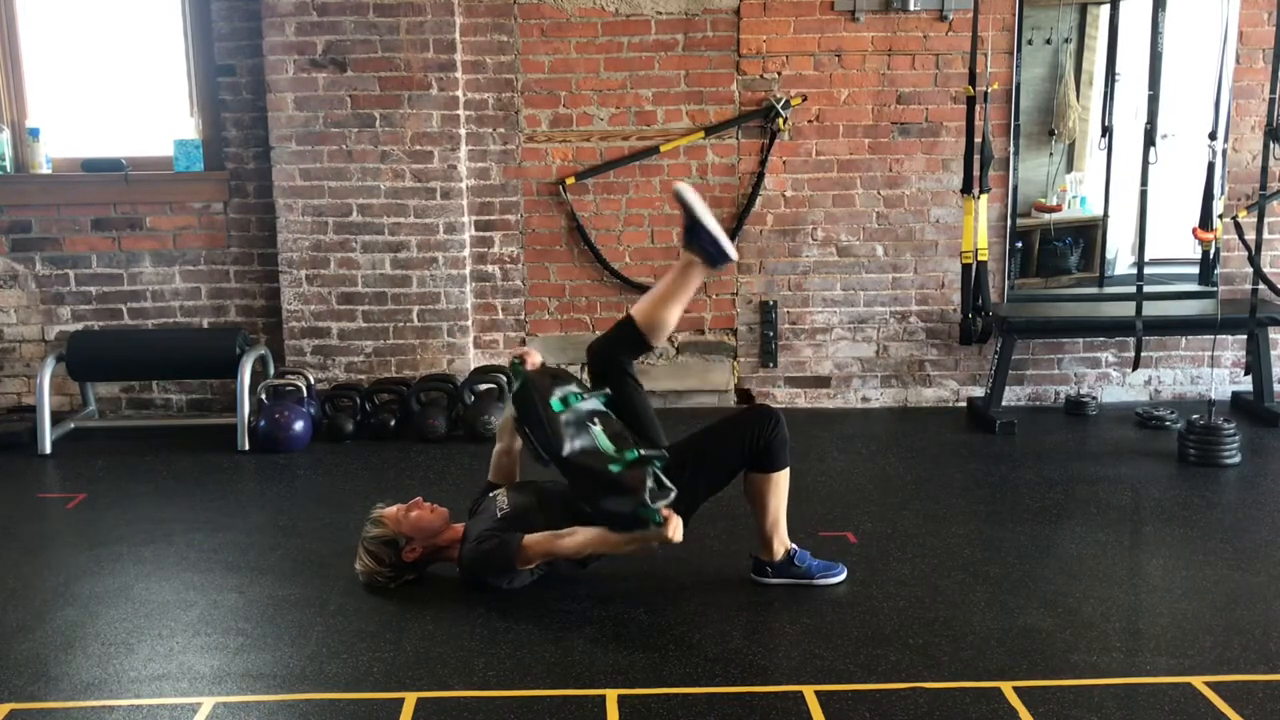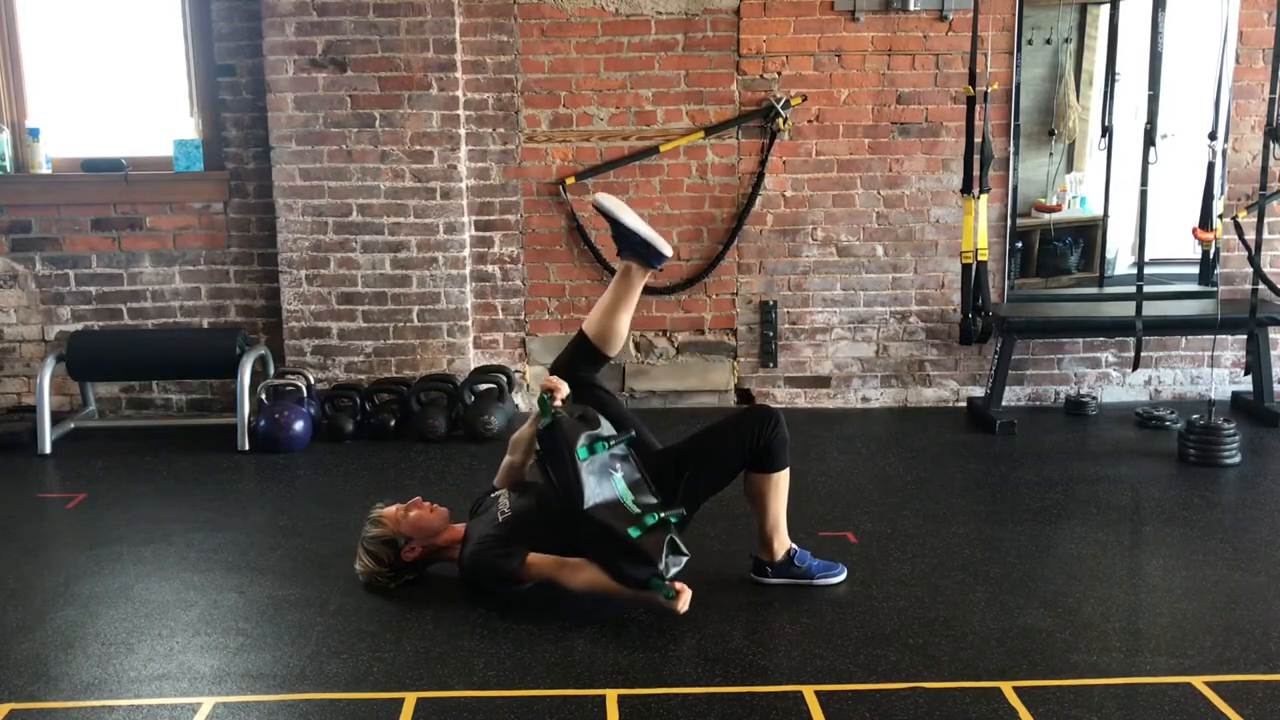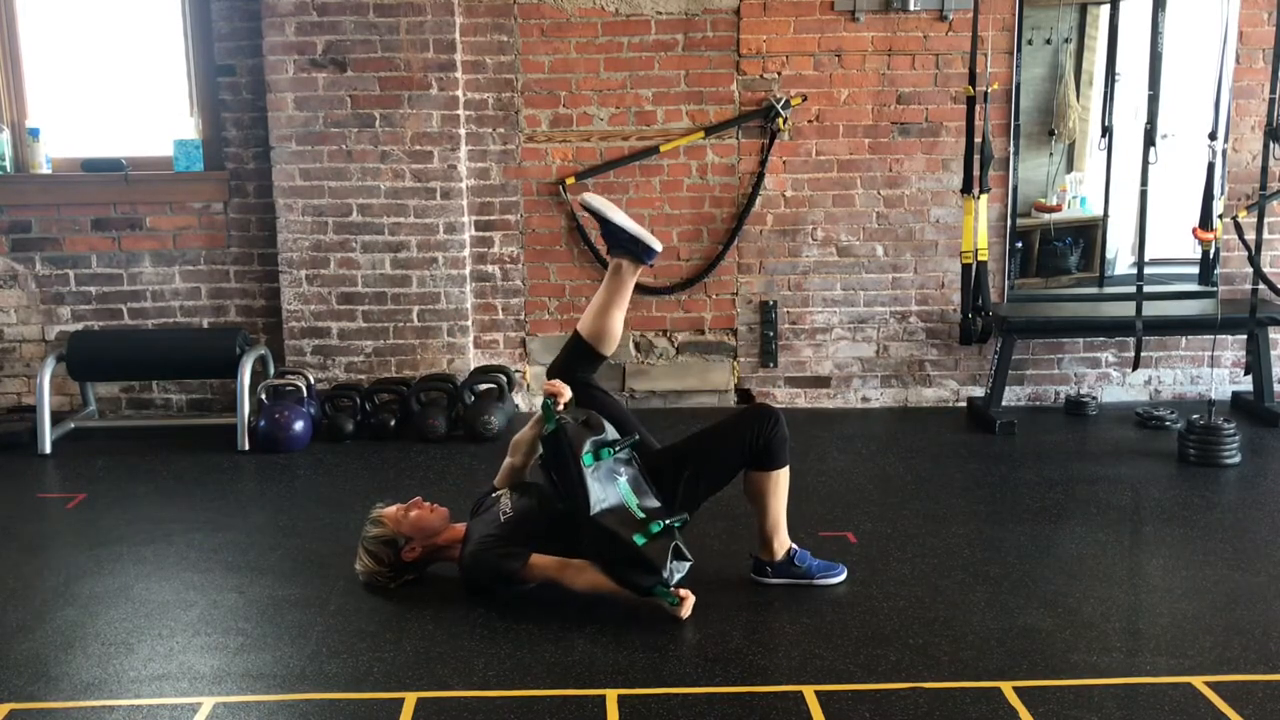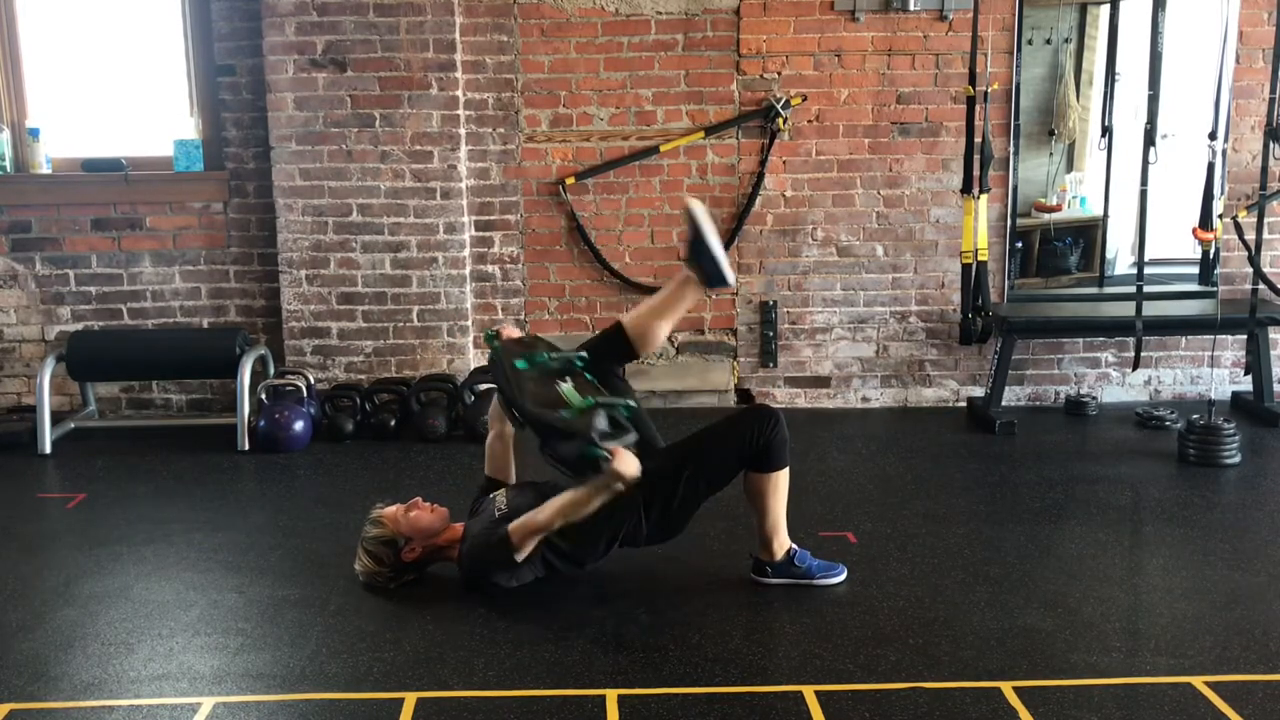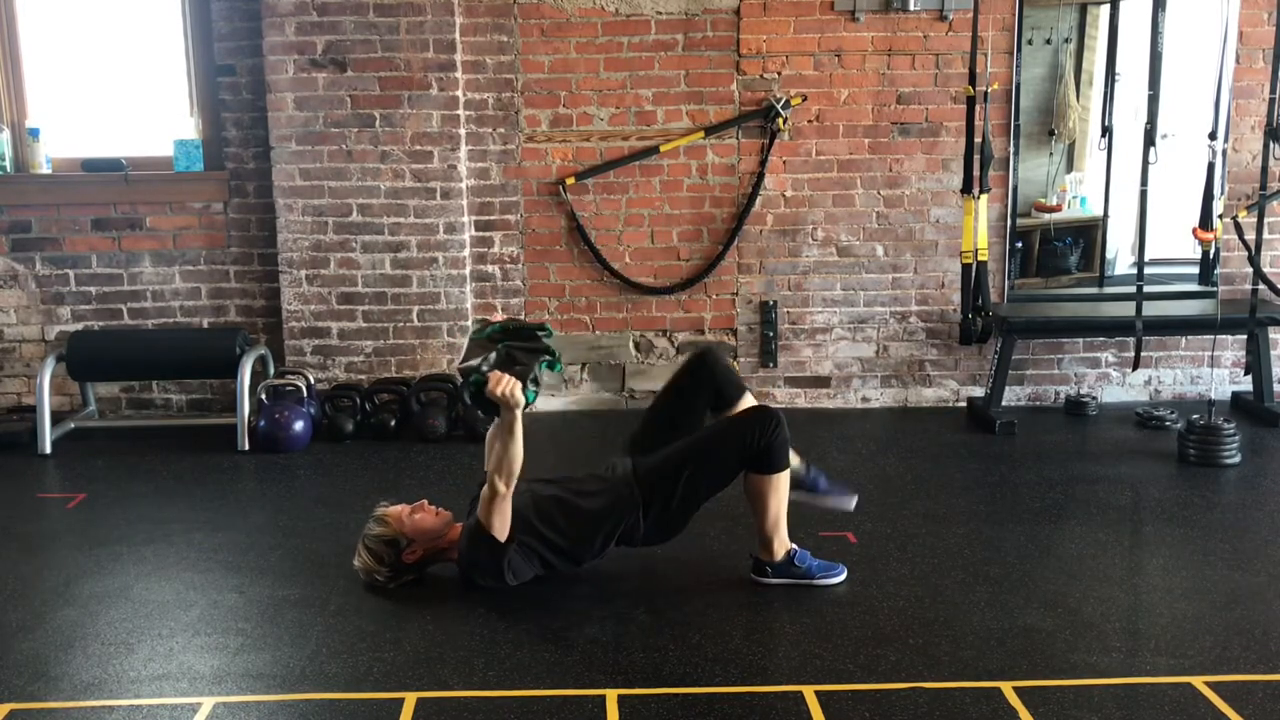
dt=0.5s
person 1, frame 1
left shoulder: (483, 513)
right shoulder: (483, 556)
left elbow: (506, 445)
right elbow: (561, 544)
right wrist: (653, 534)
left knee: (608, 355)
right knee: (762, 423)
left ankle: (699, 258)
right ankle: (776, 558)
person 1, frame 2
left shoulder: (486, 511)
right shoulder: (482, 558)
left elbow: (516, 455)
right elbow: (566, 572)
left wrist: (547, 407)
right wrist: (655, 591)
right hip: (654, 496)
left knee: (572, 372)
right knee: (763, 425)
left ankle: (637, 262)
right ankle: (776, 559)
person 1, frame 3
left shoulder: (486, 513)
right shoulder: (482, 558)
left elbow: (517, 459)
right elbow: (567, 573)
left wrist: (548, 411)
right hip: (653, 496)
left knee: (568, 375)
right knee: (763, 423)
left ankle: (626, 262)
right ankle: (776, 559)
person 1, frame 4
left shoulder: (483, 511)
right shoulder: (482, 558)
left elbow: (499, 440)
right elbow: (544, 521)
right wrist: (609, 481)
left hip: (632, 478)
right hip: (650, 500)
left knee: (597, 359)
right knee: (762, 424)
left ankle: (700, 276)
right ankle: (777, 560)
person 1, frame 5
left shoulder: (477, 521)
right shoulder: (480, 556)
left elbow: (496, 463)
right elbow: (502, 483)
left wrist: (502, 396)
right wrist: (511, 410)
left hip: (630, 475)
right hip: (646, 503)
left knee: (706, 367)
right knee: (762, 428)
left ankle: (795, 472)
right ankle: (776, 557)
